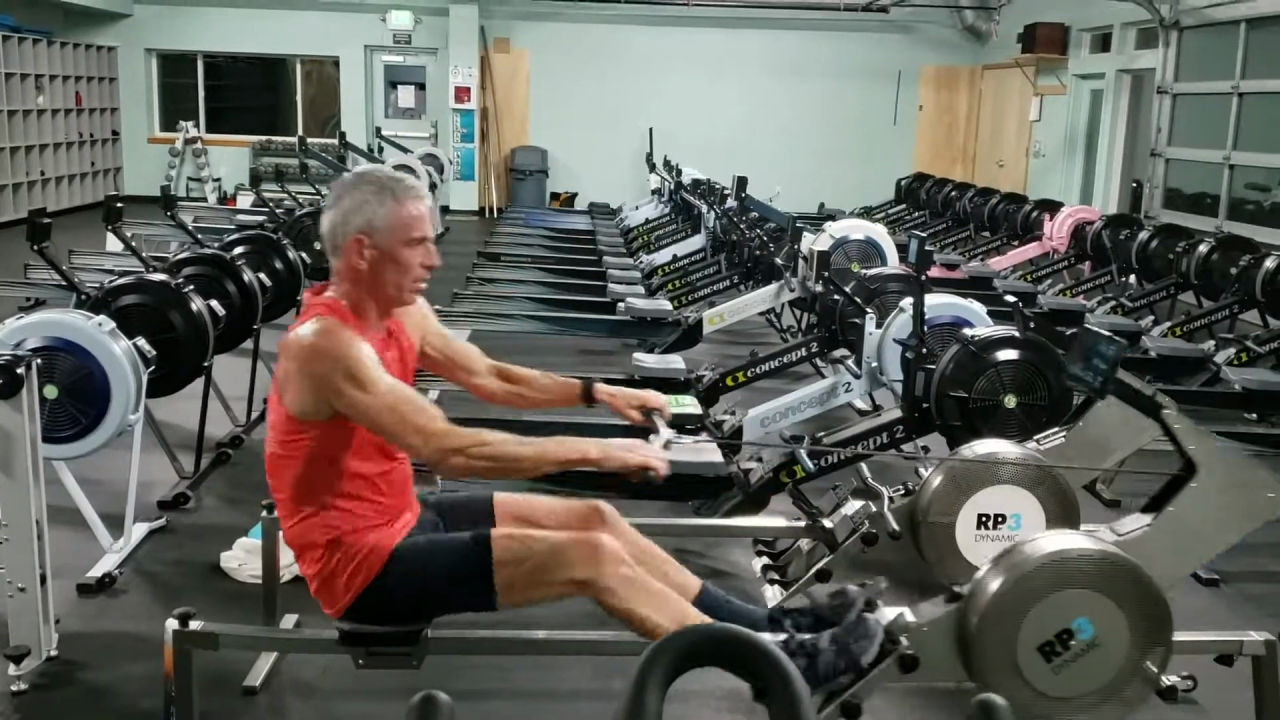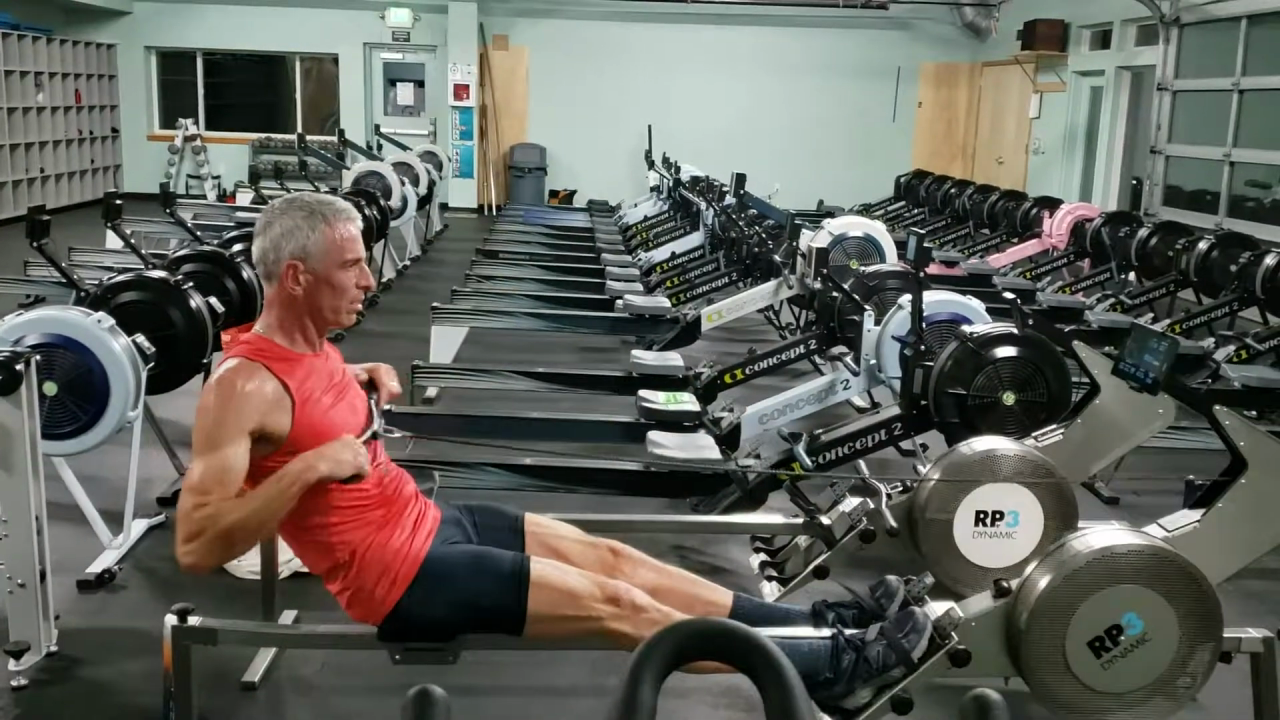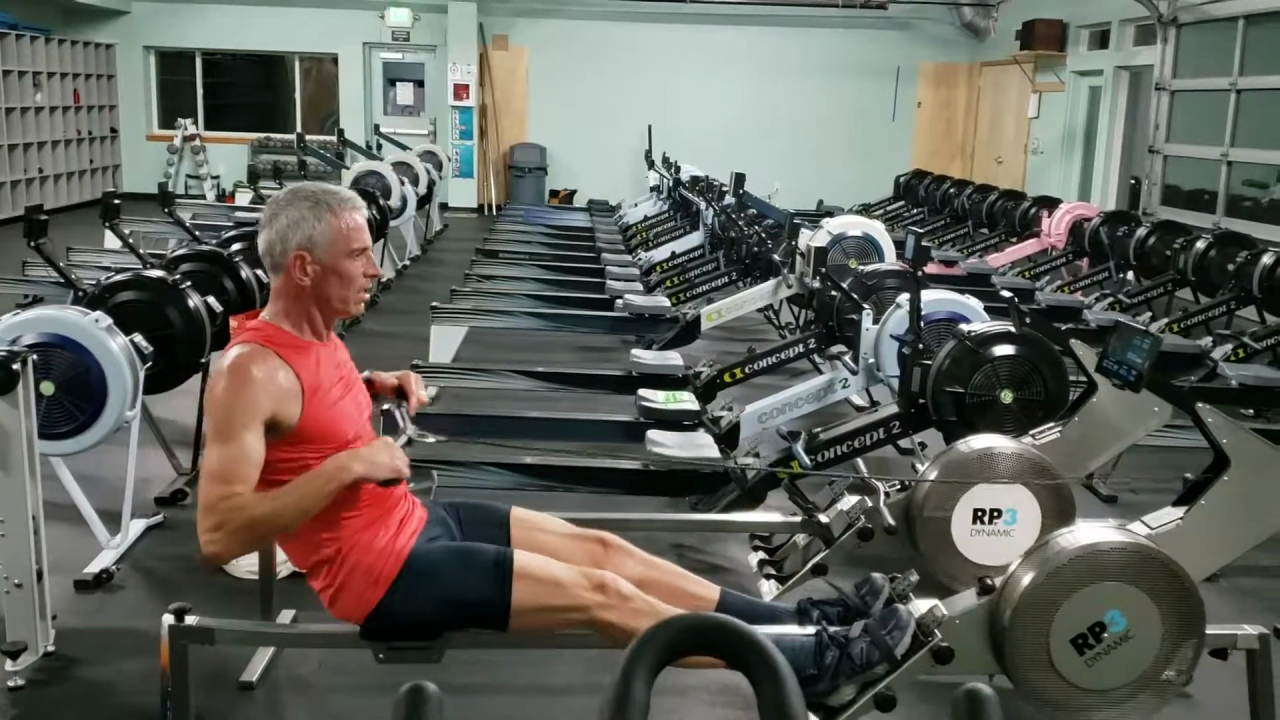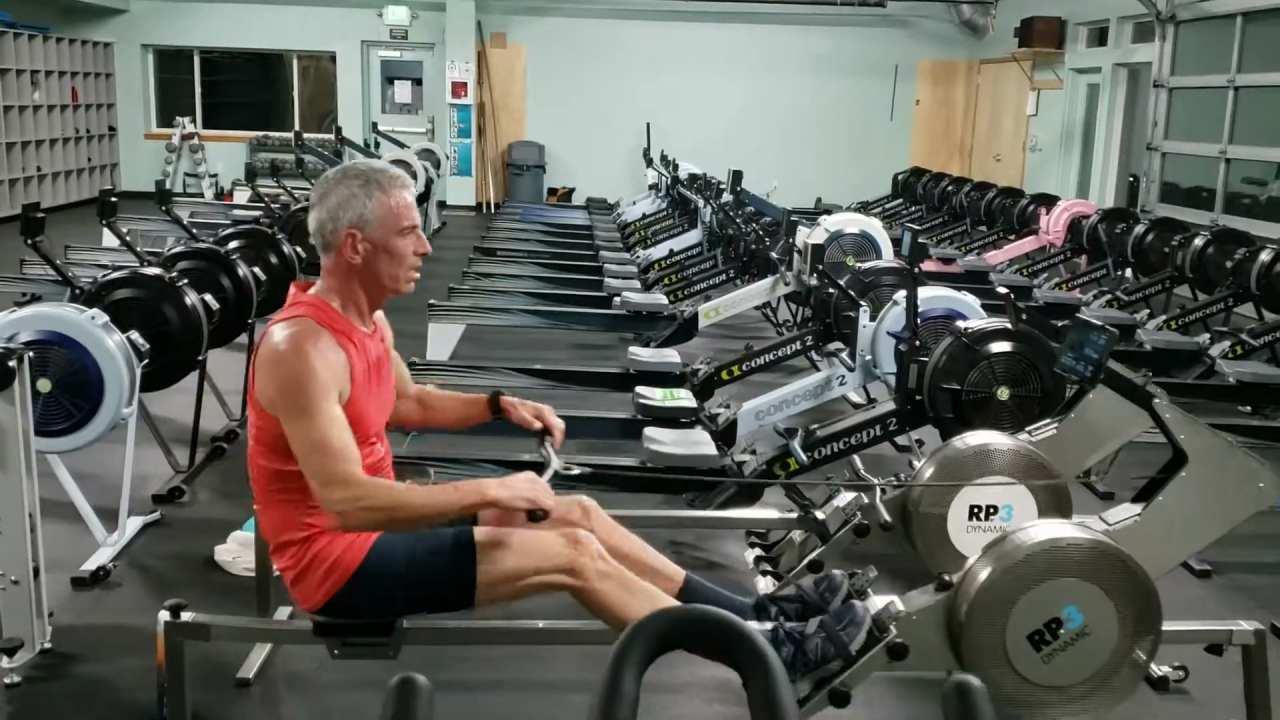
dt=0.4s
person 1, frame 1
left shoulder: (398, 310)
right shoulder: (325, 343)
left elbow: (489, 378)
right elbow: (449, 452)
left wrist: (597, 393)
right wrist: (597, 452)
left hip: (400, 521)
right hip: (366, 566)
left knee: (594, 521)
right knee: (590, 556)
left ankle: (770, 628)
right ankle: (786, 669)
person 1, frame 2
left shoulder: (304, 341)
right shoulder: (241, 386)
right elbow: (196, 548)
left wrist: (356, 380)
right wrist: (308, 467)
left hip: (424, 524)
right hip: (398, 574)
left knee: (612, 560)
right knee: (613, 605)
left ankle: (818, 621)
right ankle: (834, 668)
person 1, frame 3
left shoulder: (309, 331)
right shoulder: (249, 373)
right elbow: (218, 533)
left wrist: (373, 385)
right wrist: (353, 465)
left hip: (408, 523)
right hip: (378, 572)
left knee: (600, 550)
right knee: (598, 594)
left ankle: (802, 622)
right ankle: (818, 664)
person 1, frame 4
left shoulder: (362, 317)
right shoulder: (302, 348)
left elbow: (410, 404)
right elbow: (348, 504)
left wrist: (503, 405)
right wrist: (488, 493)
left hip: (371, 526)
right hip: (339, 565)
left knee: (576, 516)
right knee: (569, 554)
left ankle: (756, 616)
right ankle: (771, 657)
